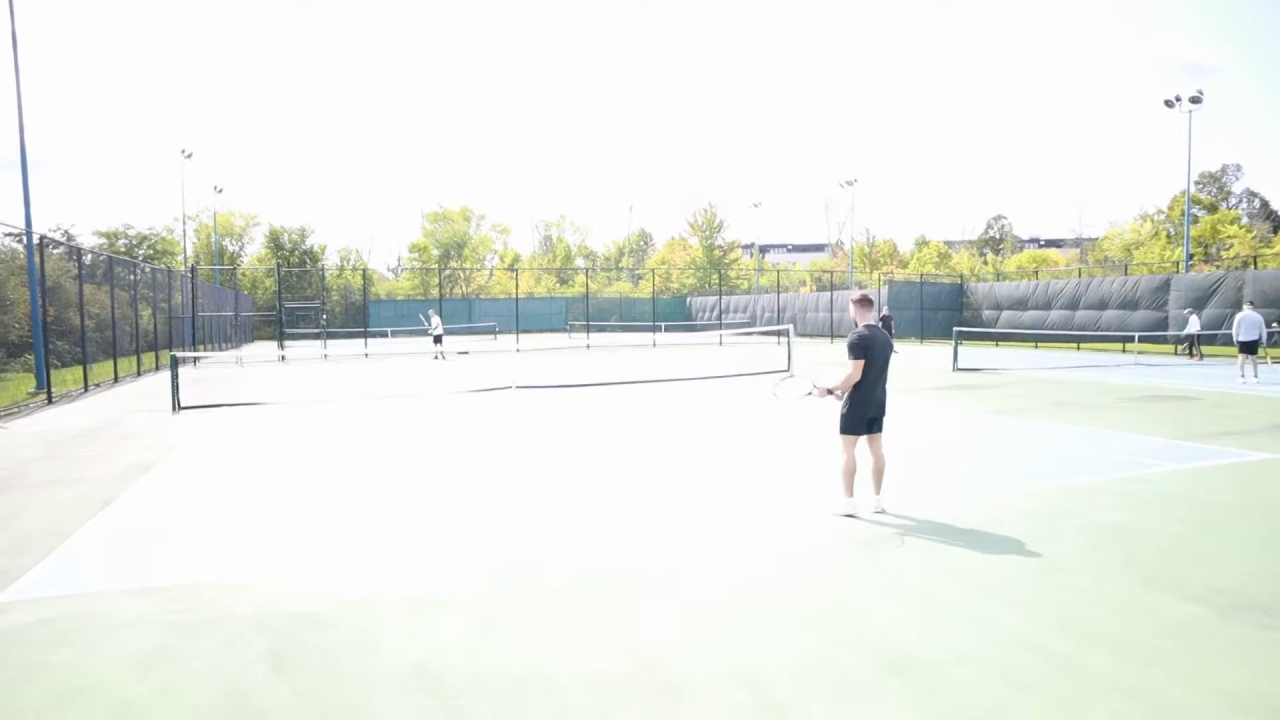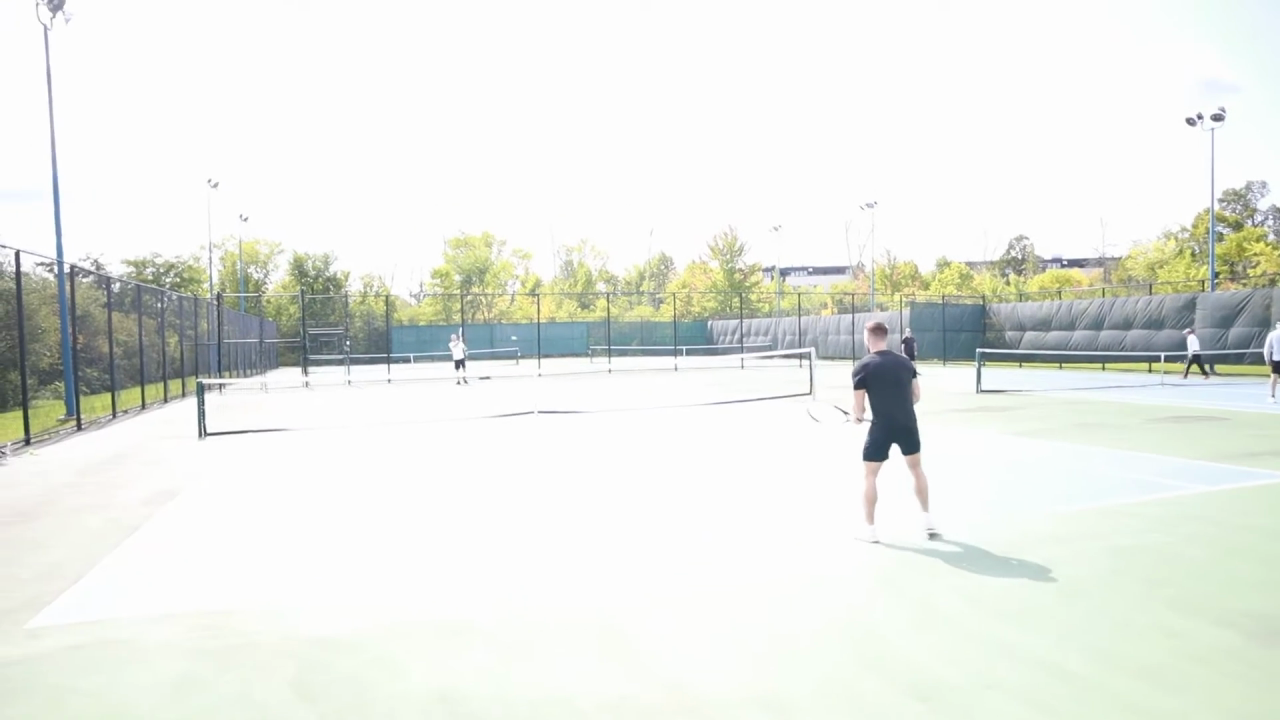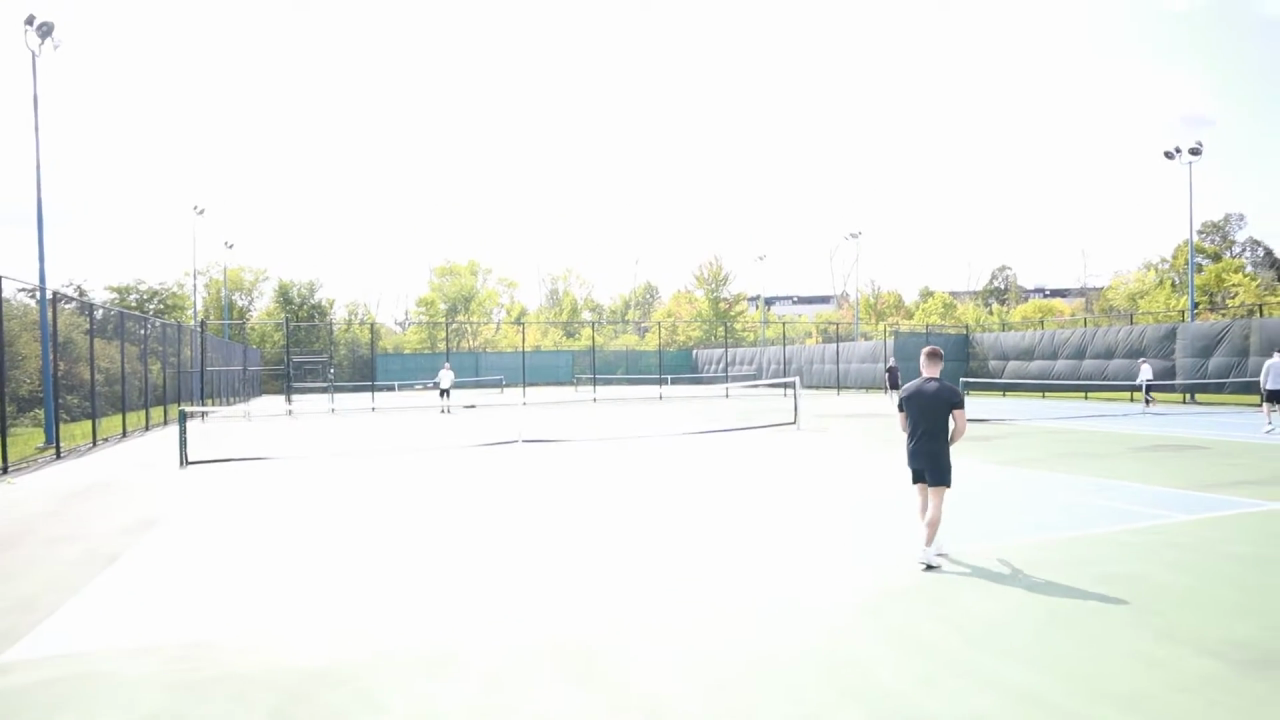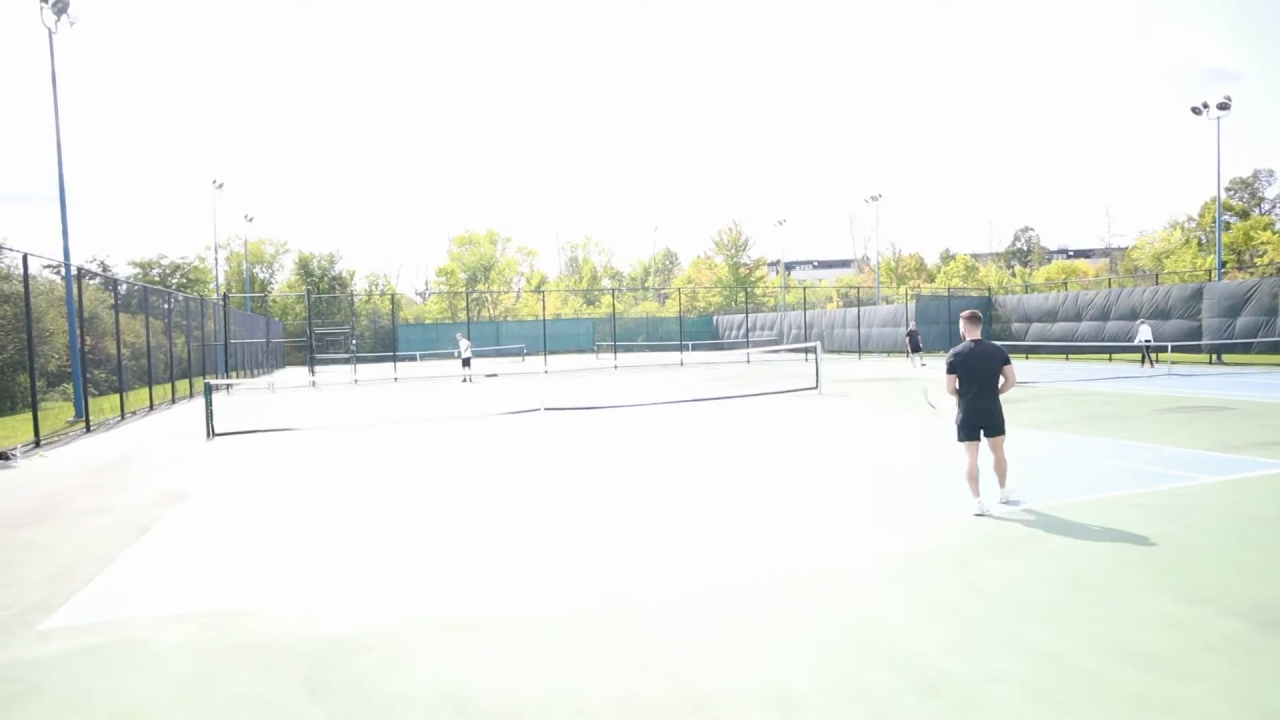
dt=0.7s
person 1, frame 1
left shoulder: (858, 337)
right shoulder: (885, 337)
left elbow: (855, 375)
left wrist: (830, 390)
left hip: (858, 403)
right hip: (878, 401)
left knee: (848, 451)
right knee: (876, 449)
left ankle: (849, 502)
right ankle: (877, 500)
person 1, frame 2
left shoulder: (862, 366)
right shoulder: (905, 362)
left elbow: (858, 405)
right elbow: (916, 395)
left wrist: (858, 416)
left hip: (881, 428)
right hip: (908, 425)
left knee: (869, 476)
right knee: (916, 470)
left ankle: (870, 529)
right ankle: (927, 520)
person 1, frame 3
left shoulder: (906, 390)
right shoulder: (952, 392)
left elbow: (903, 425)
right elbow: (961, 426)
right wrist: (947, 444)
left hip: (914, 453)
right hip: (938, 454)
left knee: (923, 498)
right knee: (935, 503)
left ankle: (934, 545)
right ankle: (927, 552)
person 1, frame 4
left shoulder: (955, 354)
right shoulder: (998, 351)
left elbow: (950, 389)
right elbow: (1011, 380)
left hip: (967, 412)
right hip: (992, 410)
left knee: (971, 456)
right knee: (998, 451)
left ankle: (977, 502)
right ankle: (1004, 491)
